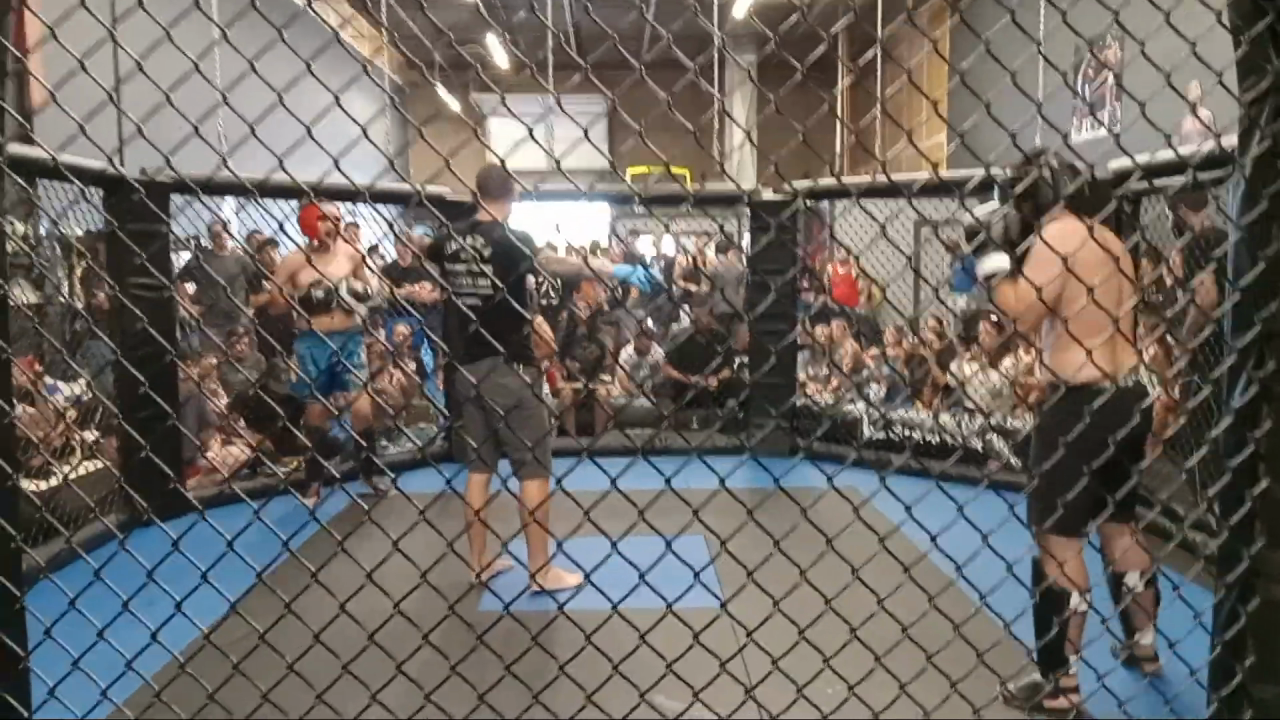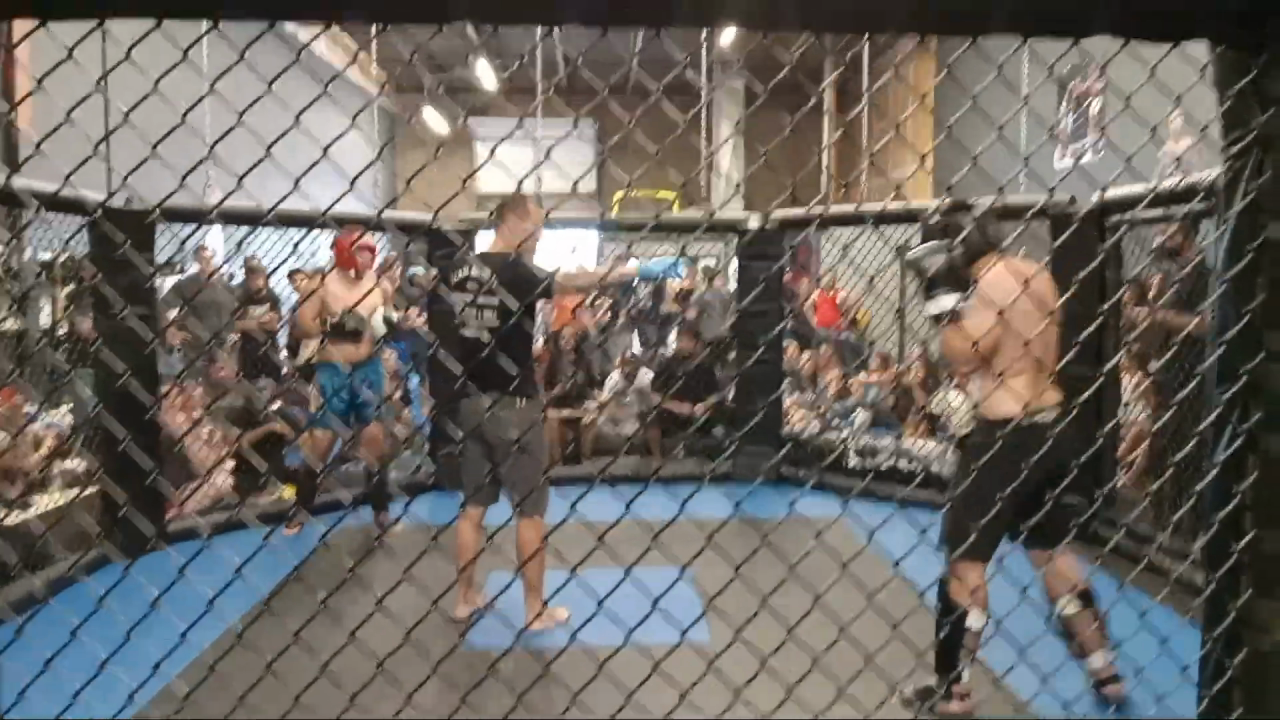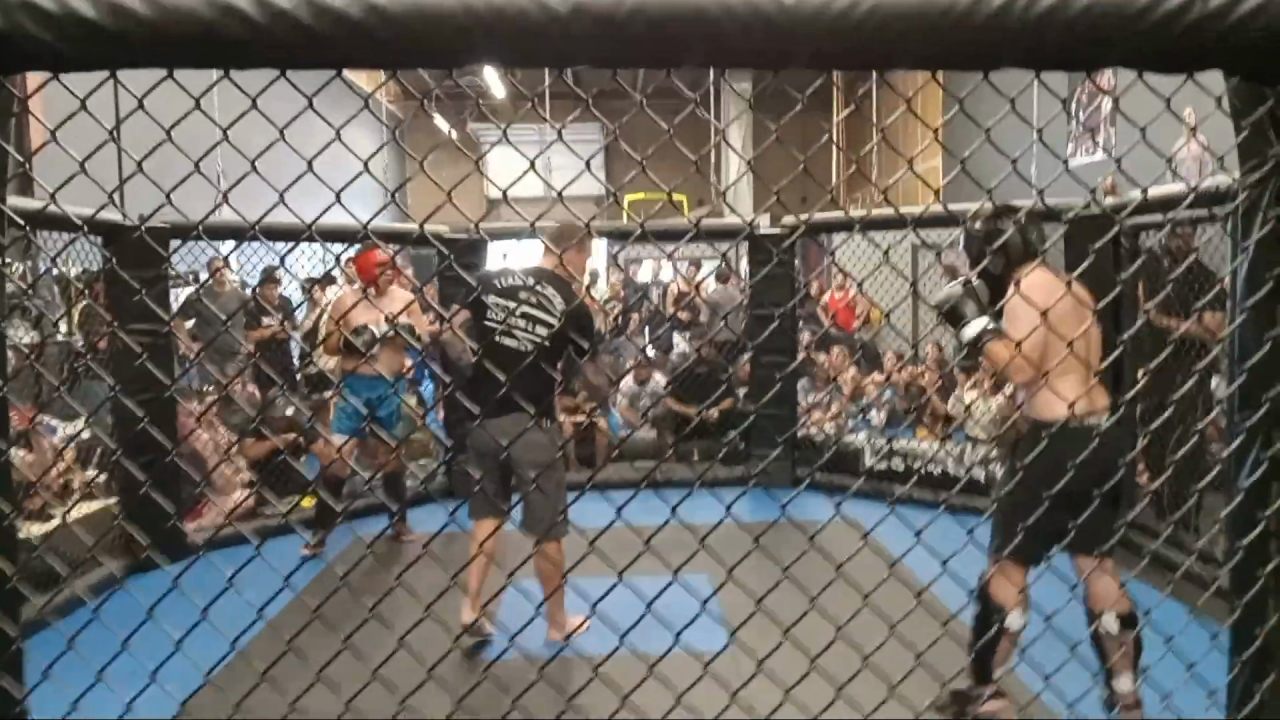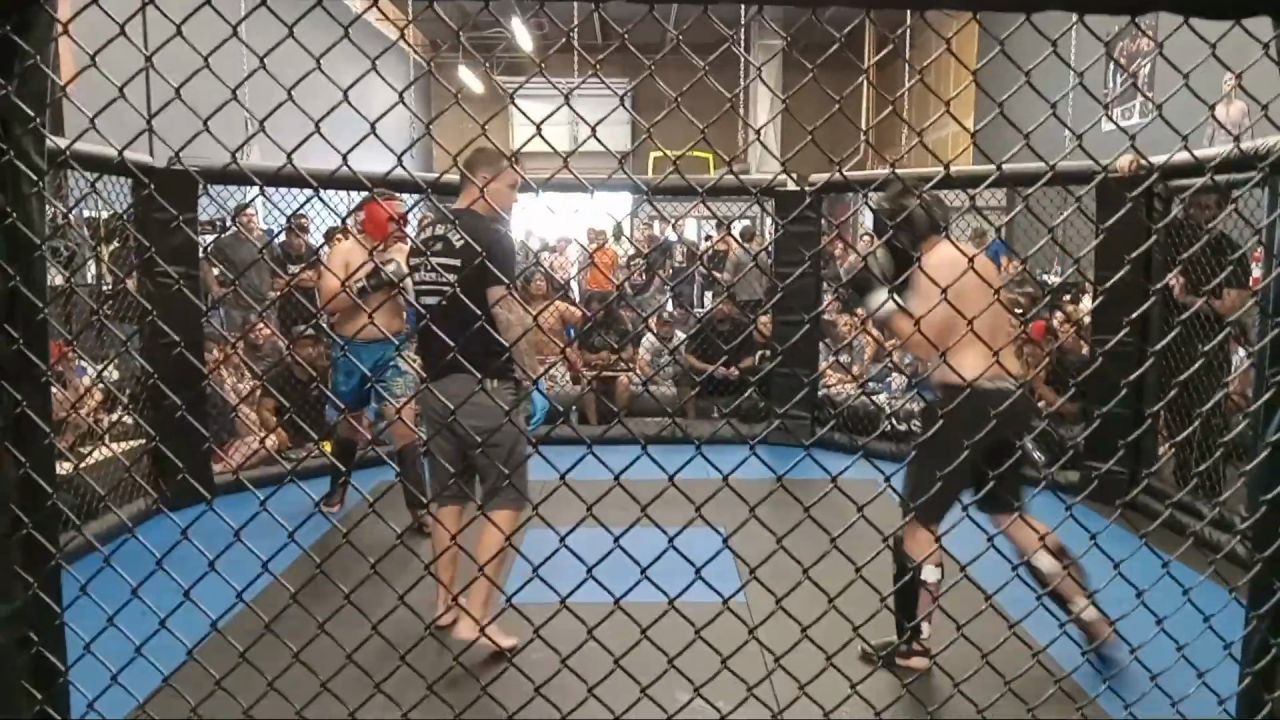
dt=0.7s
person 1, frame 1
left shoulder: (1053, 238)
right shoulder: (1107, 239)
left elbow: (1023, 320)
left wrist: (995, 259)
right wrist: (1014, 260)
left hip: (1084, 403)
right hip: (1127, 398)
left knee: (1056, 536)
right knee: (1117, 523)
right ankle: (1143, 645)
person 1, frame 2
left shoulder: (995, 281)
right shoulder: (1034, 274)
left elbow: (963, 361)
left wrist: (943, 297)
right wrist: (955, 295)
left hip: (1007, 437)
right hip: (1048, 431)
left knee: (965, 560)
right knee: (1052, 552)
left ankle: (952, 689)
right ankle: (1105, 670)
person 1, frame 3
left shoulder: (1026, 287)
right shoulder: (1073, 288)
left elbow: (1021, 368)
left wrist: (973, 323)
right wrist: (991, 317)
left hip: (1055, 441)
right hip: (1098, 436)
left knee: (1008, 564)
right knee: (1096, 561)
person 1, frame 4
left shoulder: (932, 264)
right shoulder: (973, 258)
left elbow: (926, 345)
left wrist: (878, 298)
right wrist: (899, 289)
left hip: (967, 404)
right hip: (1009, 398)
left knee: (919, 522)
right knee: (1009, 513)
left ankle: (912, 644)
right ankle: (1089, 615)
person 2, frame 1
left shoulder: (452, 239)
right shoulder: (509, 239)
left elbow: (423, 247)
right elbow: (554, 264)
left wrist: (422, 241)
right wrist: (618, 271)
left hip: (467, 367)
right hip: (509, 367)
left knee: (478, 466)
right knee: (534, 468)
left ankle: (479, 561)
right ankle: (542, 569)
person 2, frame 2
left shoulder: (456, 269)
right shoulder: (515, 272)
right elbow: (573, 282)
right wrist: (639, 270)
left hip: (469, 400)
right hip: (512, 403)
left knee: (474, 502)
right knee: (530, 507)
left ankle: (465, 597)
right ankle: (536, 609)
person 2, frame 3
left shoulder: (494, 280)
right shoulder: (572, 302)
right elbow: (581, 371)
left hip: (483, 418)
right hip: (530, 425)
left knee: (485, 513)
right knee: (548, 530)
left ankle: (472, 605)
right ankle: (558, 622)
person 2, frame 4
left shoulder: (426, 236)
right shoulder: (490, 234)
right elbow: (508, 313)
right wrist: (536, 381)
left hip: (437, 382)
right hip: (485, 384)
left knee: (448, 494)
right knee: (504, 497)
left ankle: (446, 602)
right ankle: (475, 616)
person 3, frame 1
left shoulder: (351, 254)
right shoulder: (292, 262)
left elbow: (369, 288)
right elbow: (277, 305)
left wrist: (363, 294)
right wrist: (303, 301)
left hip: (349, 340)
right hip: (312, 343)
left knee: (362, 408)
right knee: (317, 412)
left ankle: (370, 471)
right ankle: (315, 479)
person 3, frame 2
left shoulder: (379, 285)
right shoulder: (324, 285)
right elbow: (303, 327)
right wrist: (333, 325)
left hip: (369, 369)
right hip: (333, 371)
left knee: (373, 439)
right knee: (322, 442)
left ankle: (381, 509)
right ankle: (302, 507)
person 3, frame 3
left shoulder: (405, 299)
right shoulder: (345, 300)
left elbow: (425, 338)
right elbow: (328, 344)
left wrist: (410, 332)
right wrist: (348, 342)
left hip: (392, 387)
right hip: (353, 386)
left knee: (392, 456)
right knee: (337, 456)
left ankle: (398, 520)
right ankle: (322, 528)
person 3, frame 4
left shoulder: (404, 252)
right shoulder: (343, 252)
left elbow: (415, 290)
right elbow: (327, 304)
left wrist: (413, 285)
right wrist: (368, 284)
left hip: (393, 348)
right hip: (352, 349)
left knee: (405, 425)
right knee: (349, 423)
left ankle: (420, 508)
right ankle: (338, 485)
person 4, frame 1
left shoulder: (1197, 242)
right shoulder: (1223, 238)
left elbow: (1206, 295)
left wrist: (1186, 340)
left hip: (1208, 348)
right hip: (1226, 344)
left knee: (1202, 421)
right knee: (1205, 421)
left ankle: (1213, 494)
right ankle: (1214, 491)
person 4, frame 2
left shoulder: (1200, 273)
right shoulder: (1167, 275)
left elbow: (1207, 324)
left wrist: (1159, 317)
left hip: (1188, 379)
right hip: (1170, 376)
left knee: (1171, 451)
right knee: (1183, 451)
left ankle: (1172, 524)
person 4, frame 3
left shoulder: (1205, 279)
right shoulder: (1151, 266)
left elbow: (1214, 331)
left wrist: (1167, 322)
left hip: (1189, 380)
right hip: (1152, 375)
left knee: (1182, 457)
right knee: (1153, 453)
left ankle: (1183, 528)
right ankle: (1163, 520)
person 4, frame 4
left shoulder: (1231, 253)
right shoulder: (1175, 233)
left elbow: (1233, 309)
left wrist: (1190, 299)
left hip: (1208, 353)
right hip: (1170, 345)
left knee: (1209, 426)
right knee: (1176, 424)
left ankle: (1210, 496)
right ankle: (1185, 489)
